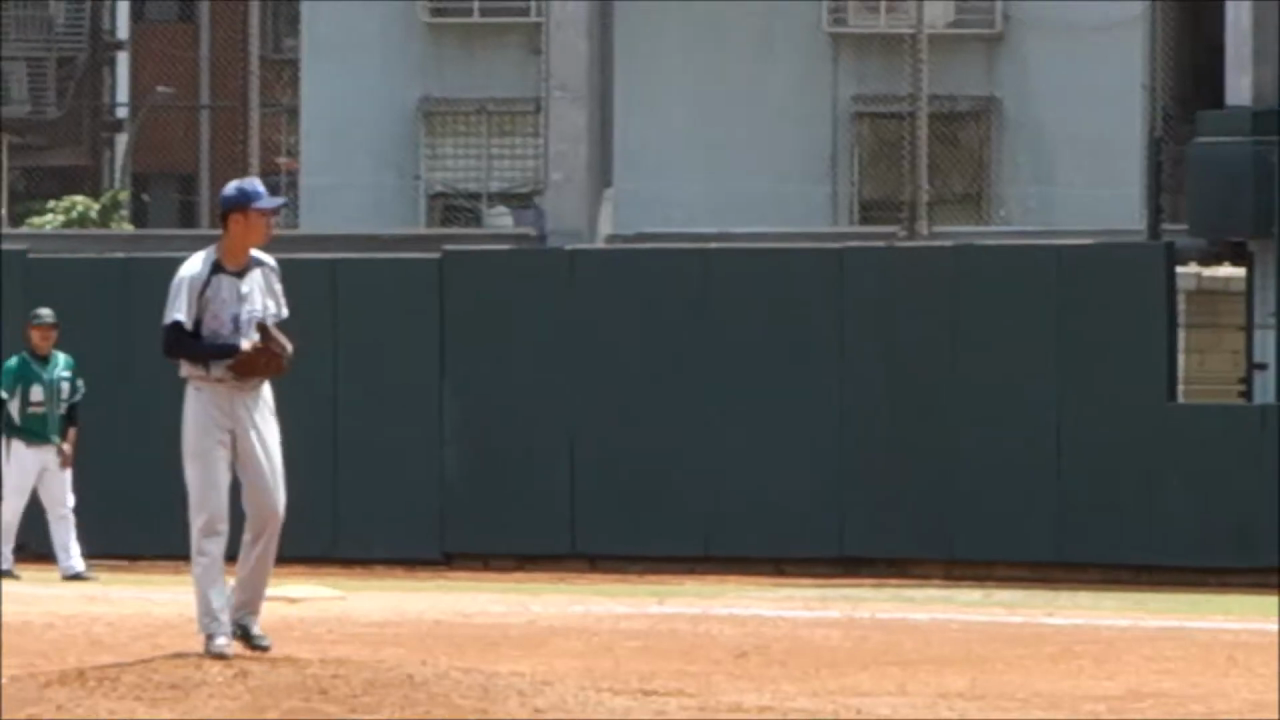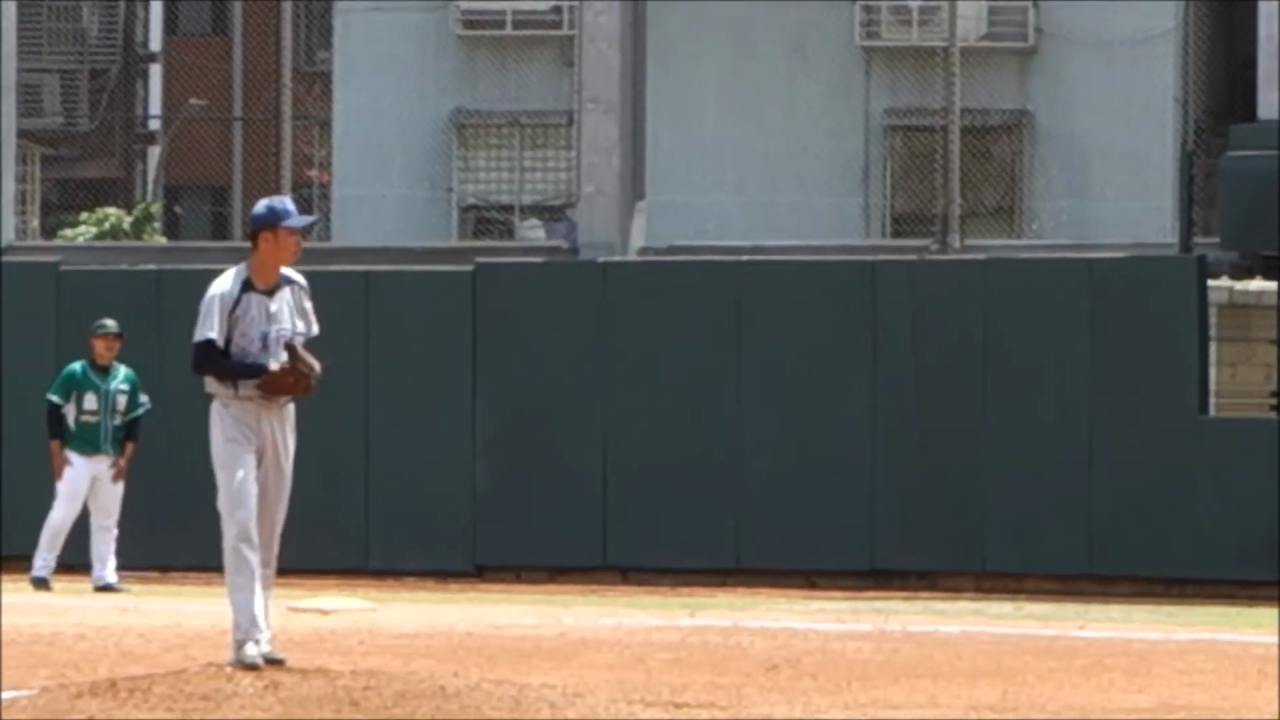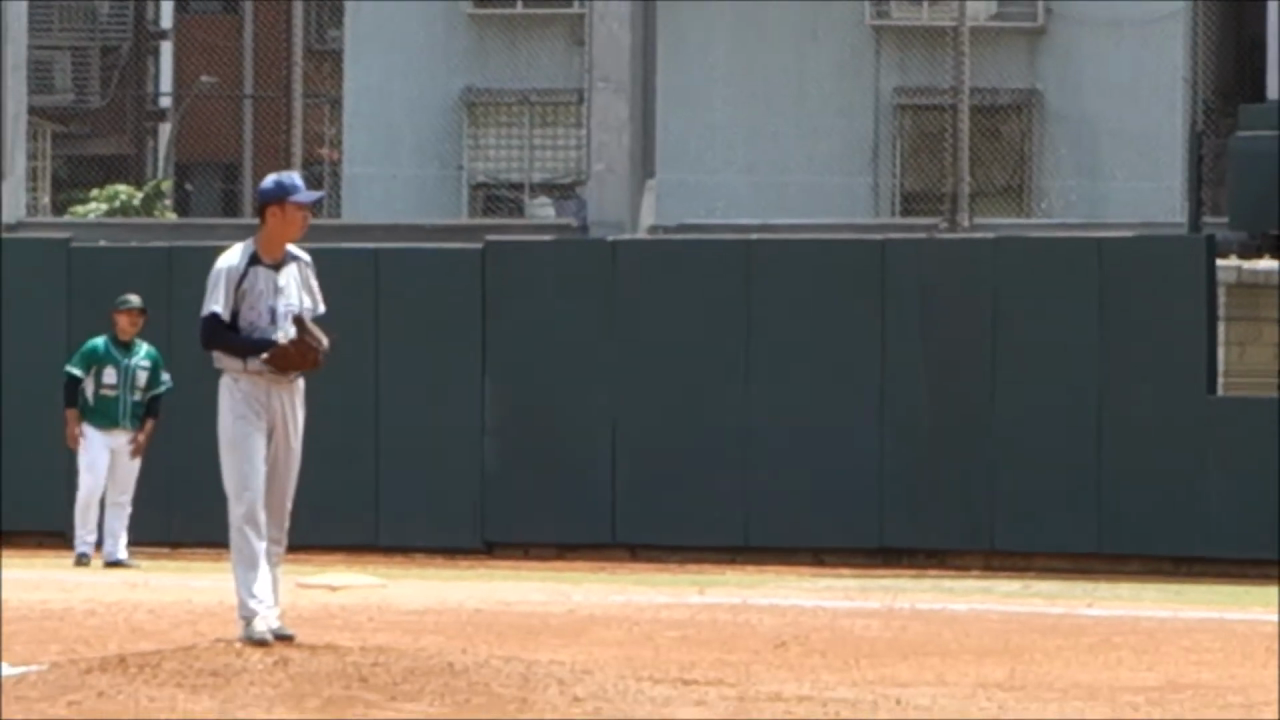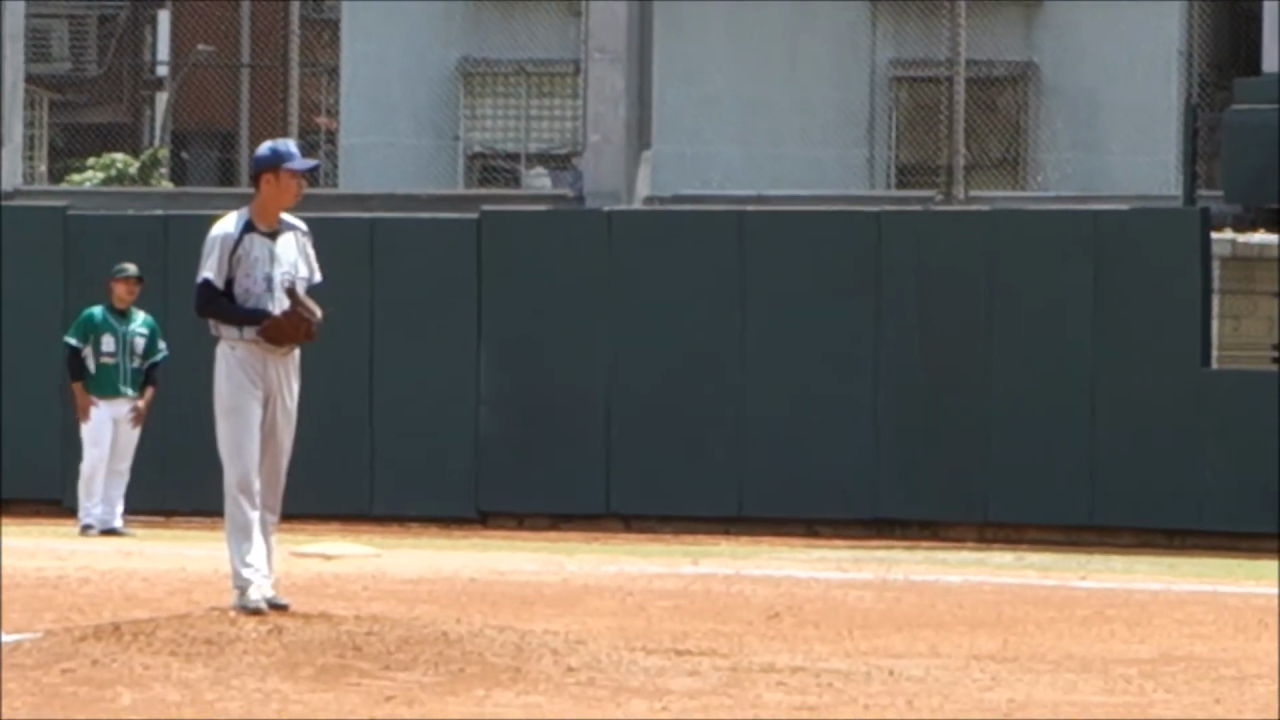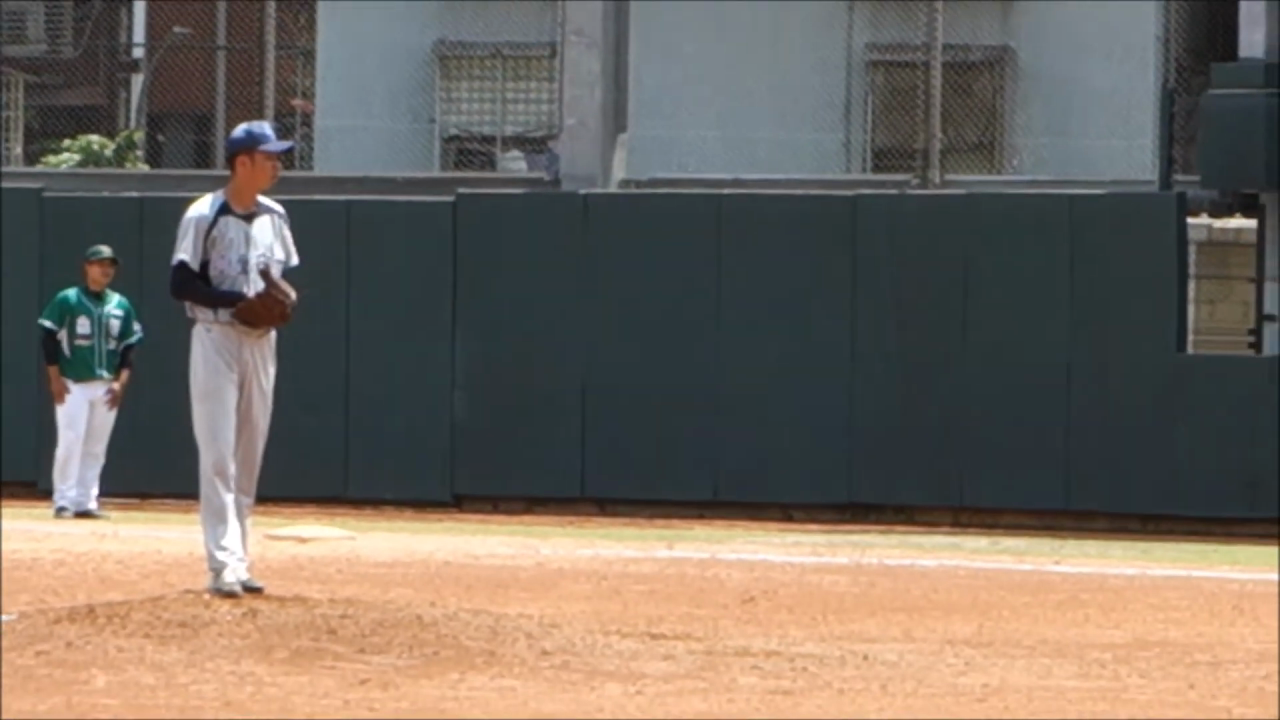
dt=0.3s
person 1, frame 1
left shoulder: (267, 268)
right shoulder: (195, 273)
right elbow: (173, 343)
right wrist: (232, 350)
left hip: (255, 396)
right hip: (208, 399)
left knee: (270, 507)
right knee: (209, 516)
left ankle: (244, 615)
right ankle: (214, 629)
person 1, frame 2
left shoulder: (297, 288)
right shoulder: (225, 292)
right elbow: (203, 361)
right wrist: (262, 370)
left hip: (280, 414)
right hip: (235, 414)
left knee: (269, 531)
right knee: (241, 524)
left ankle: (259, 633)
right ankle: (248, 637)
person 1, frame 3
left shoulder: (301, 264)
right shoulder: (233, 265)
right elbow: (210, 335)
right wrist: (270, 345)
left hip: (289, 391)
right hip: (244, 391)
left knee: (279, 506)
right knee: (248, 504)
left ankle: (268, 609)
right ankle: (256, 613)
person 1, frame 4
left shoulder: (298, 233)
right shoulder: (228, 233)
right elbow: (205, 303)
right wrist: (263, 317)
left hip: (286, 361)
right hip: (241, 359)
left knee: (274, 475)
right knee: (243, 473)
left ankle: (263, 580)
right ankle: (249, 583)
person 1, frame 5
left shoulder: (275, 216)
right shoulder: (204, 215)
right elbow: (180, 285)
right wrist: (238, 299)
left hip: (261, 344)
right hip: (217, 342)
left knee: (249, 458)
right knee: (218, 456)
left ankle: (237, 562)
right ankle: (224, 565)
person 2, frame 1
left shoulder: (67, 365)
left elbow: (72, 407)
left wrist: (69, 442)
left hip: (56, 448)
left knee: (62, 507)
left ankle: (72, 565)
person 2, frame 2
left shoulder: (129, 378)
right shoulder: (73, 373)
left elbow: (134, 420)
right elbow: (53, 413)
left wrist: (125, 457)
right wrist: (57, 454)
left hip: (111, 460)
right hip: (76, 457)
left knee: (107, 520)
right knee: (63, 513)
left ankle: (104, 577)
right ankle: (41, 570)
person 2, frame 3
left shoulder: (150, 355)
right shoulder: (95, 348)
left elbow: (155, 398)
right elbow: (72, 384)
left wrist: (145, 433)
right wrist: (72, 424)
left hip: (130, 436)
right hip: (95, 431)
left knee: (122, 496)
right knee: (91, 488)
left ankle: (115, 552)
right ankle: (84, 547)
person 2, frame 4
left shoulder: (147, 323)
right shoulder: (92, 316)
left elbow: (153, 365)
right elbow: (74, 356)
left wrist: (146, 400)
right wrist: (80, 395)
left hip: (131, 404)
right hip: (97, 401)
left knee: (121, 465)
right knee: (95, 460)
left ankle: (111, 520)
right ankle: (89, 519)
person 2, frame 5
left shoulder: (122, 305)
right shoulder: (67, 299)
left elbow: (129, 347)
right elbow: (49, 339)
left wrist: (121, 381)
right wrist: (55, 379)
left hip: (106, 386)
right hip: (73, 384)
left knee: (96, 448)
right knee: (70, 443)
left ankle: (85, 502)
right ankle: (64, 501)
